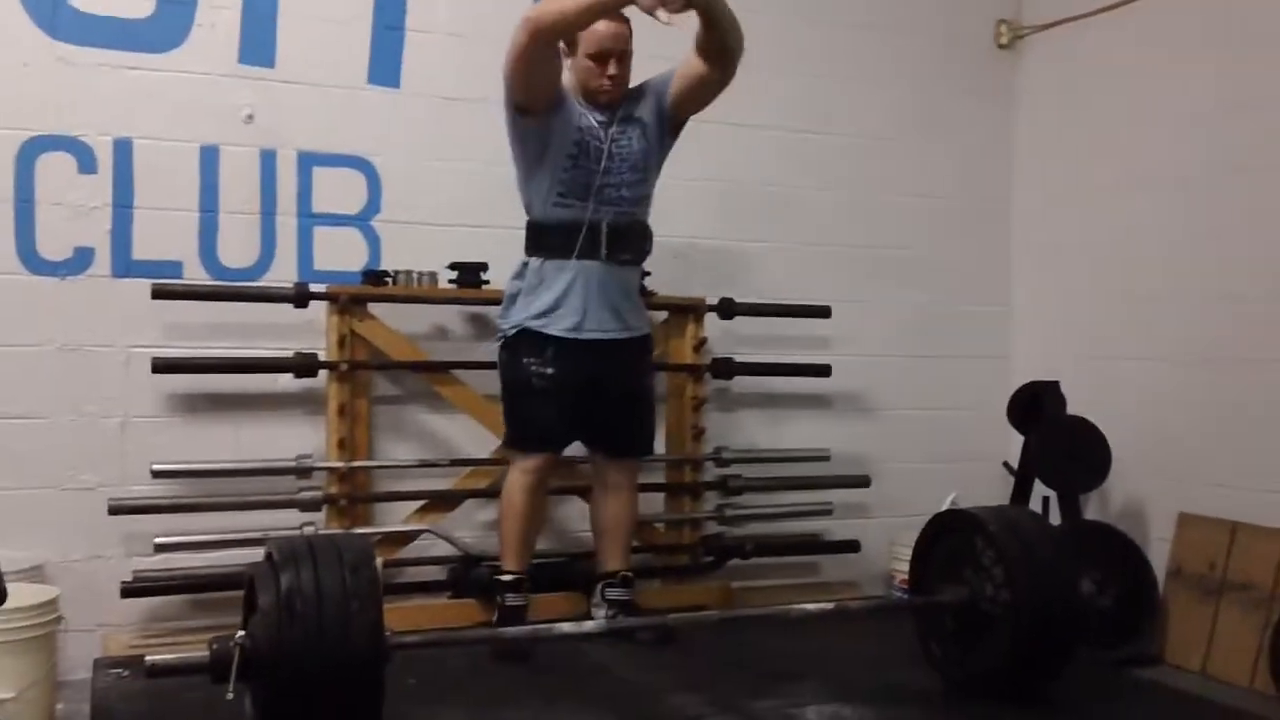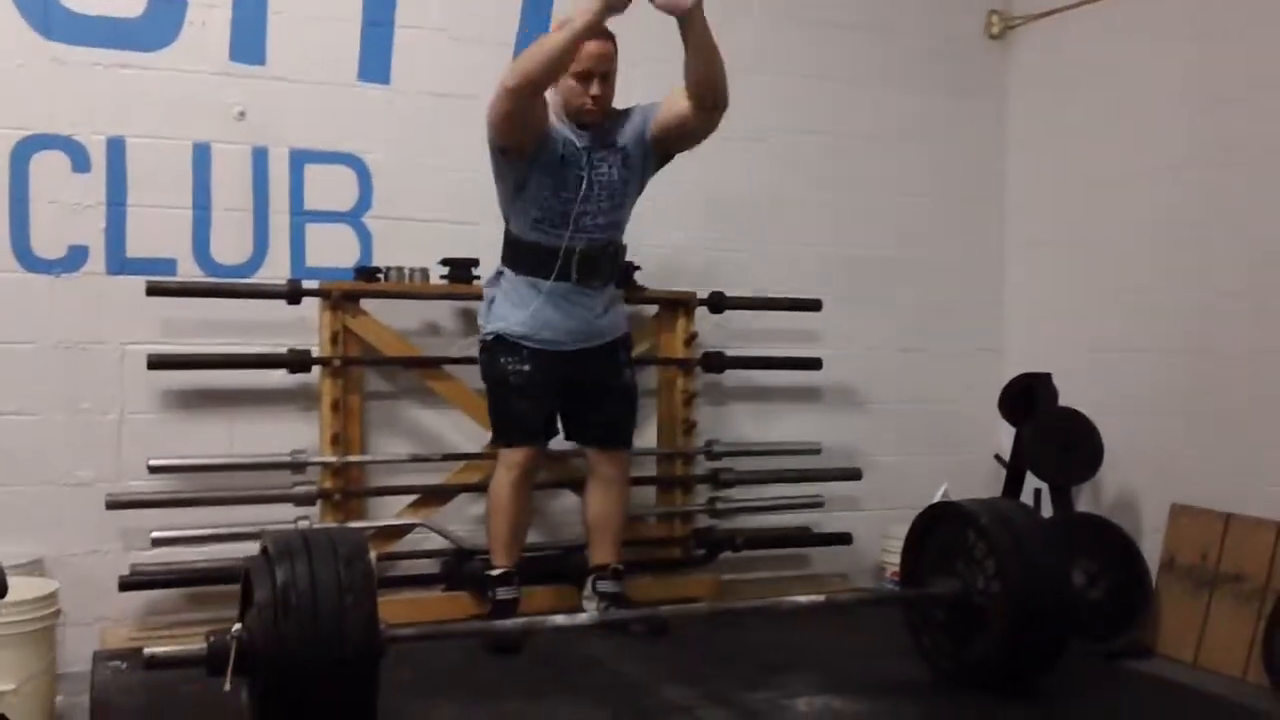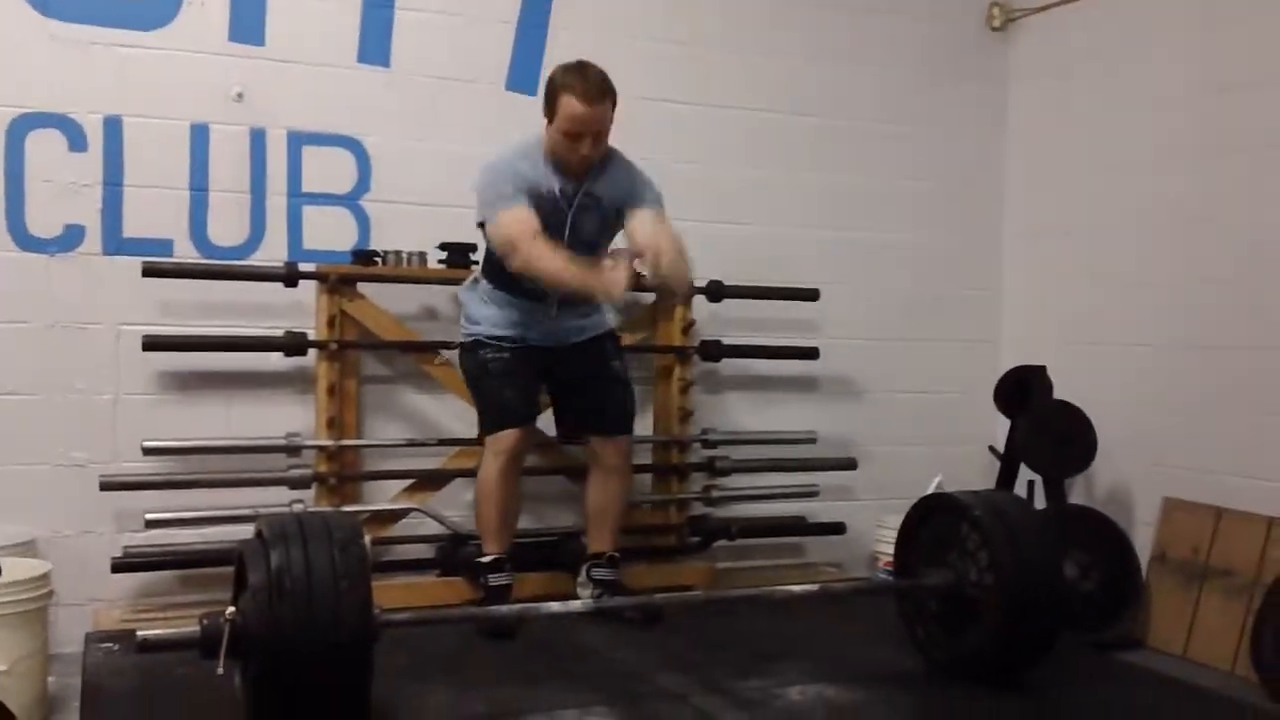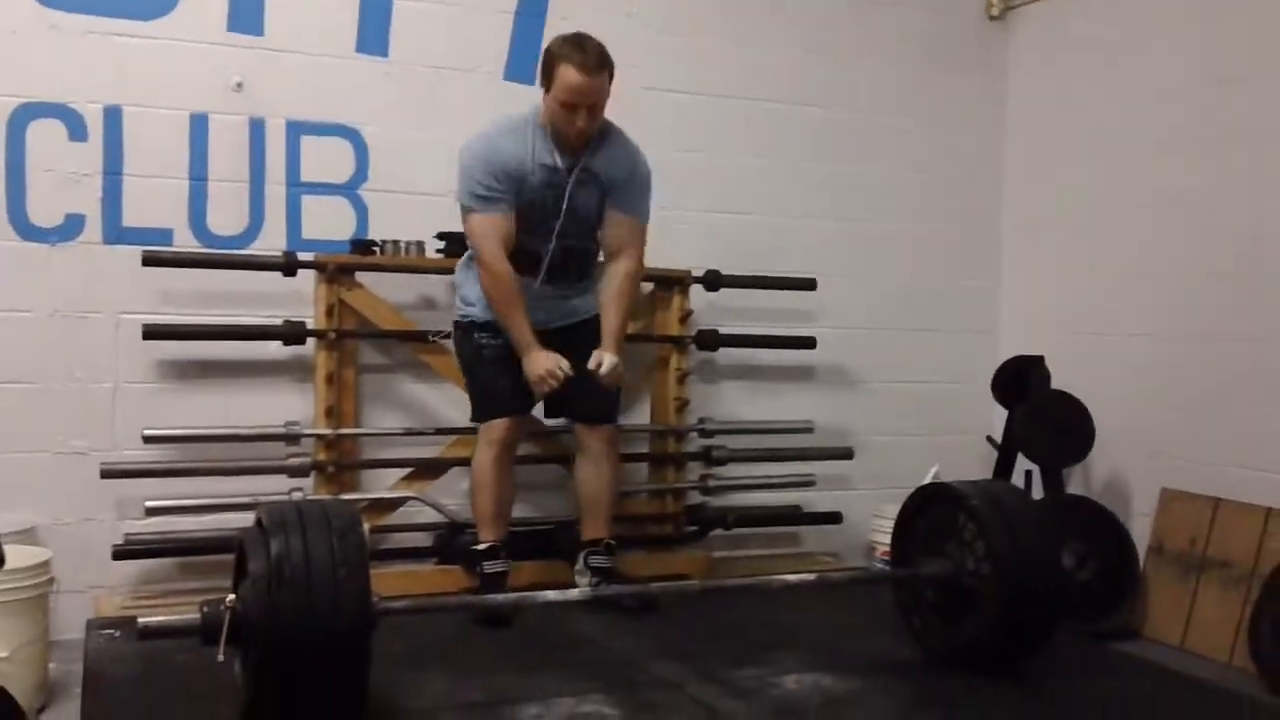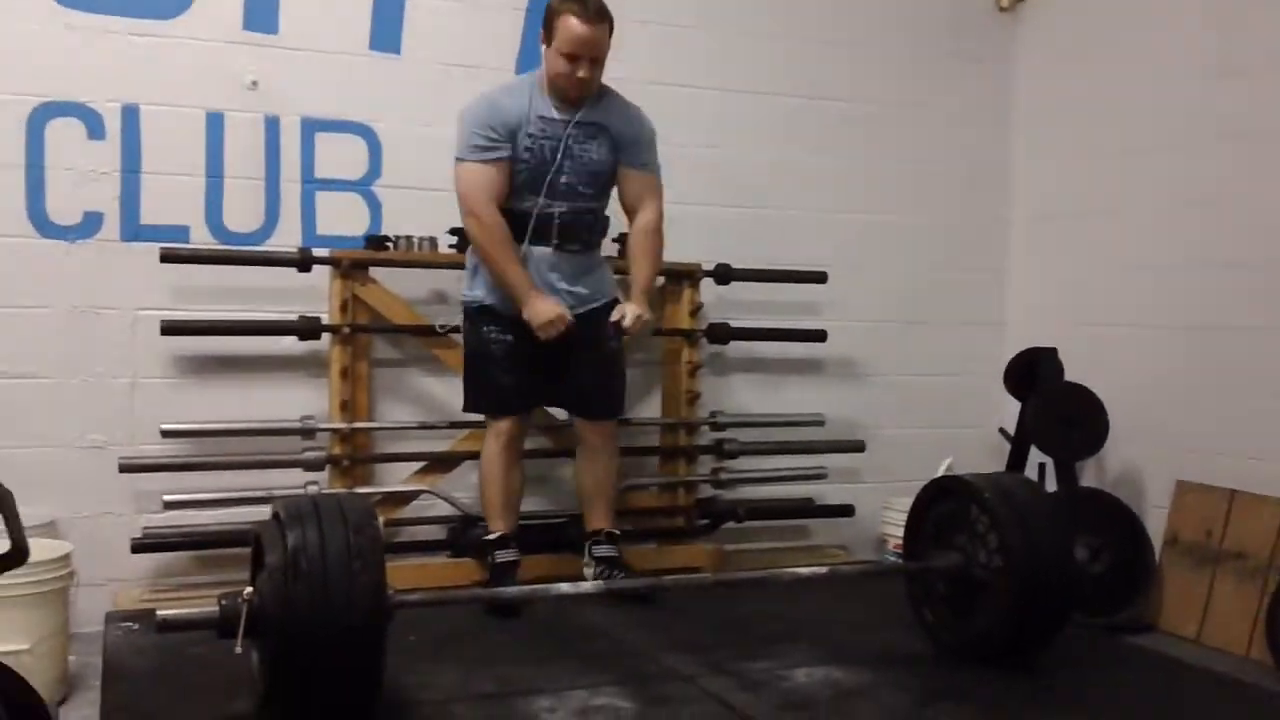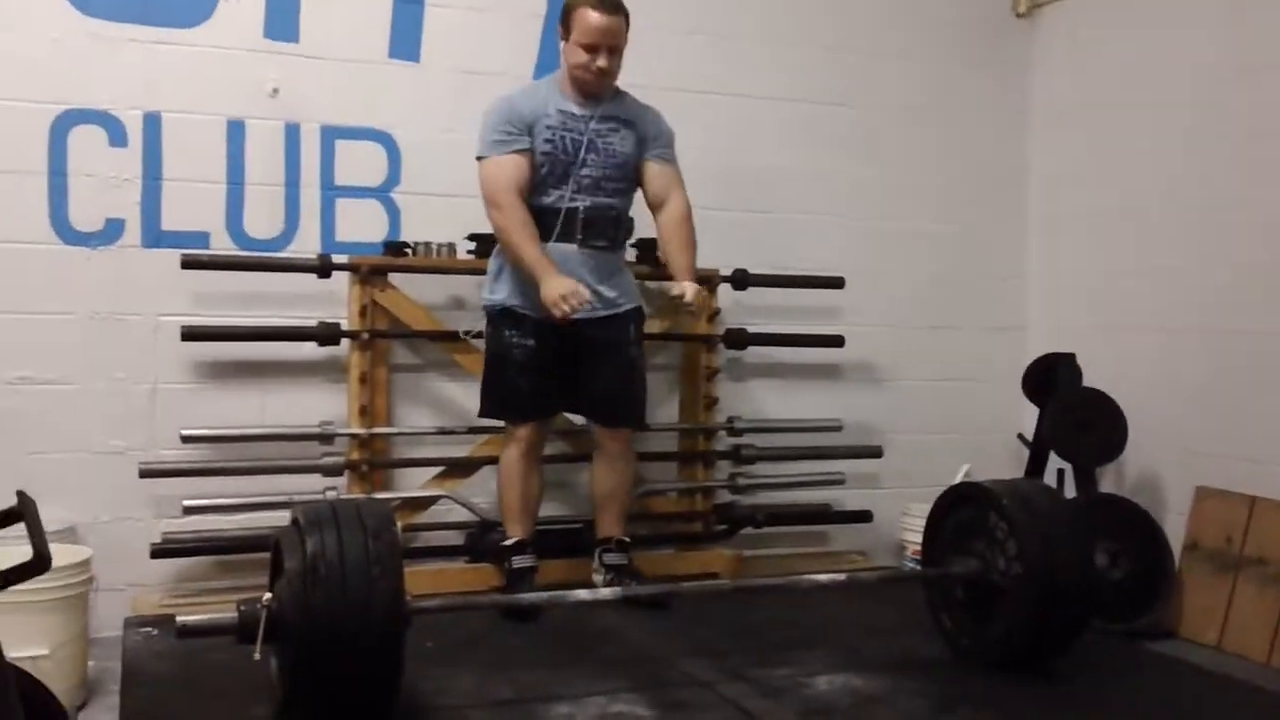
dt=0.2s
person 1, frame 1
left shoulder: (651, 109)
right shoulder: (543, 110)
left elbow: (722, 60)
left hip: (622, 325)
right hip: (545, 321)
left knee: (619, 465)
right knee: (534, 459)
left ankle: (613, 596)
right ankle: (510, 600)
person 1, frame 2
left shoulder: (637, 132)
right shoulder: (526, 129)
left elbow: (707, 106)
right elbow: (517, 84)
left hip: (600, 330)
right hip: (522, 326)
left knee: (610, 458)
right knee: (519, 455)
left ankle: (605, 587)
right ankle: (502, 592)
person 1, frame 3
left shoulder: (626, 181)
right shoulder: (508, 173)
left elbow: (656, 236)
right elbow: (524, 252)
left wrist: (667, 263)
right wrist: (594, 278)
left hip: (583, 332)
right hip: (502, 327)
left knee: (613, 446)
right knee: (508, 440)
left ankle: (601, 577)
right ankle: (494, 584)
person 1, frame 4
left shoulder: (625, 161)
right shoulder: (493, 150)
left elbow: (623, 260)
right elbow: (492, 261)
left wrist: (610, 346)
right wrist: (530, 351)
left hip: (576, 311)
right hip: (492, 311)
left knee: (598, 431)
right knee: (501, 428)
left ankle: (596, 562)
right ankle: (490, 567)
person 1, frame 5
left shoulder: (628, 122)
right shoulder: (495, 111)
left elbow: (645, 214)
right elbow: (479, 212)
left wrist: (638, 297)
right wrist: (528, 300)
left hip: (589, 298)
right hip: (502, 298)
left knee: (599, 424)
right knee: (506, 423)
left ankle: (602, 552)
right ankle: (502, 559)
person 1, frame 6
left shoulder: (645, 122)
right shoulder: (517, 110)
left elbow: (671, 203)
right elbow: (503, 202)
left wrist: (684, 278)
right wrist: (547, 279)
left hip: (613, 304)
right hip: (525, 302)
left knee: (616, 432)
right knee: (525, 431)
left ankle: (613, 559)
right ankle: (518, 564)
